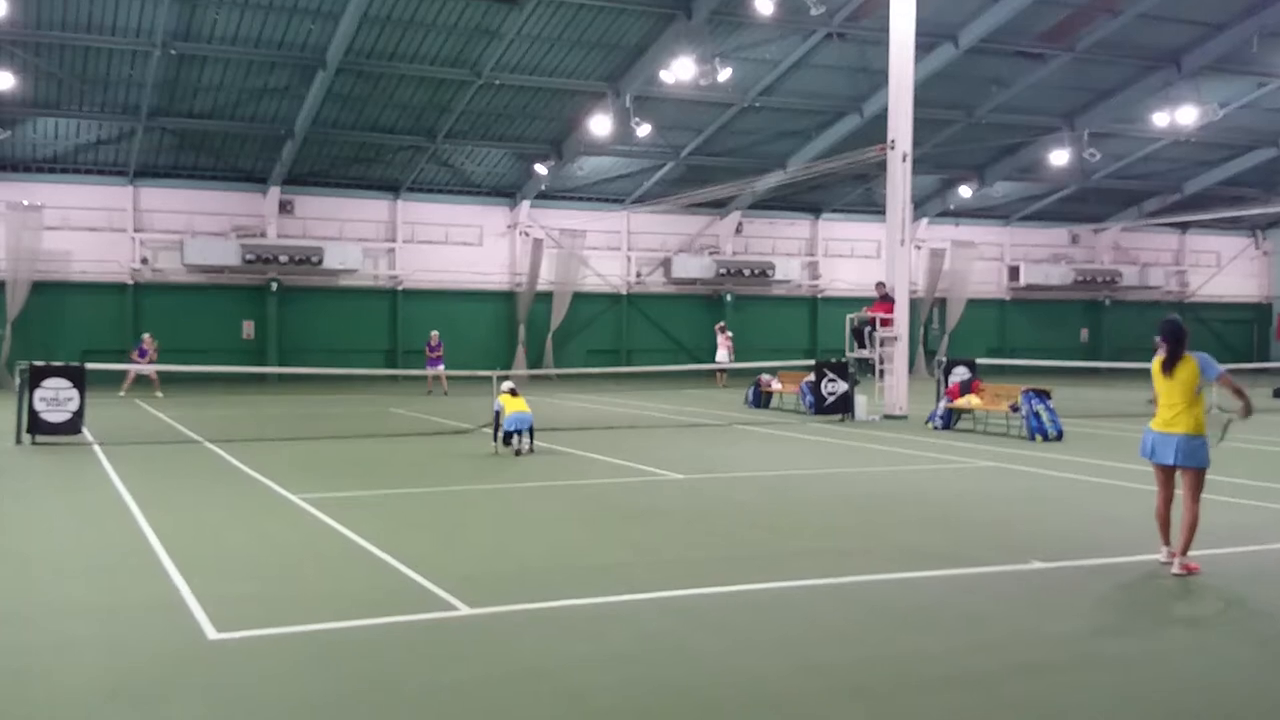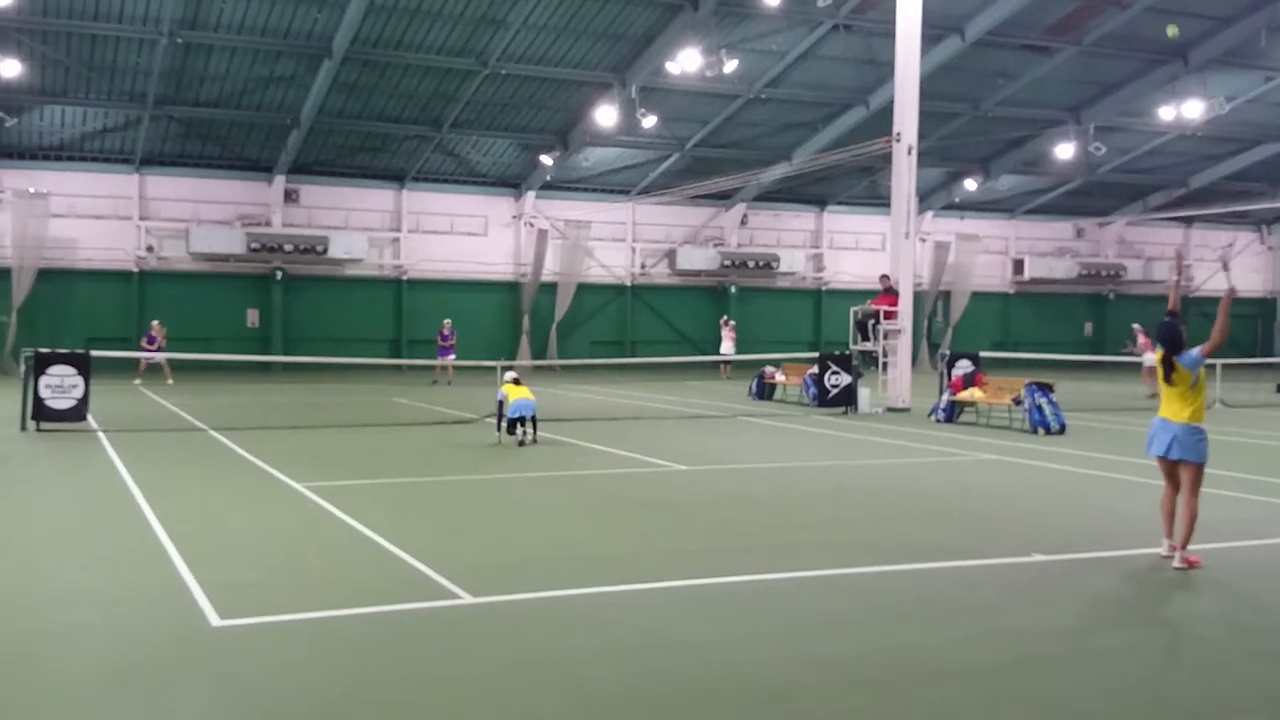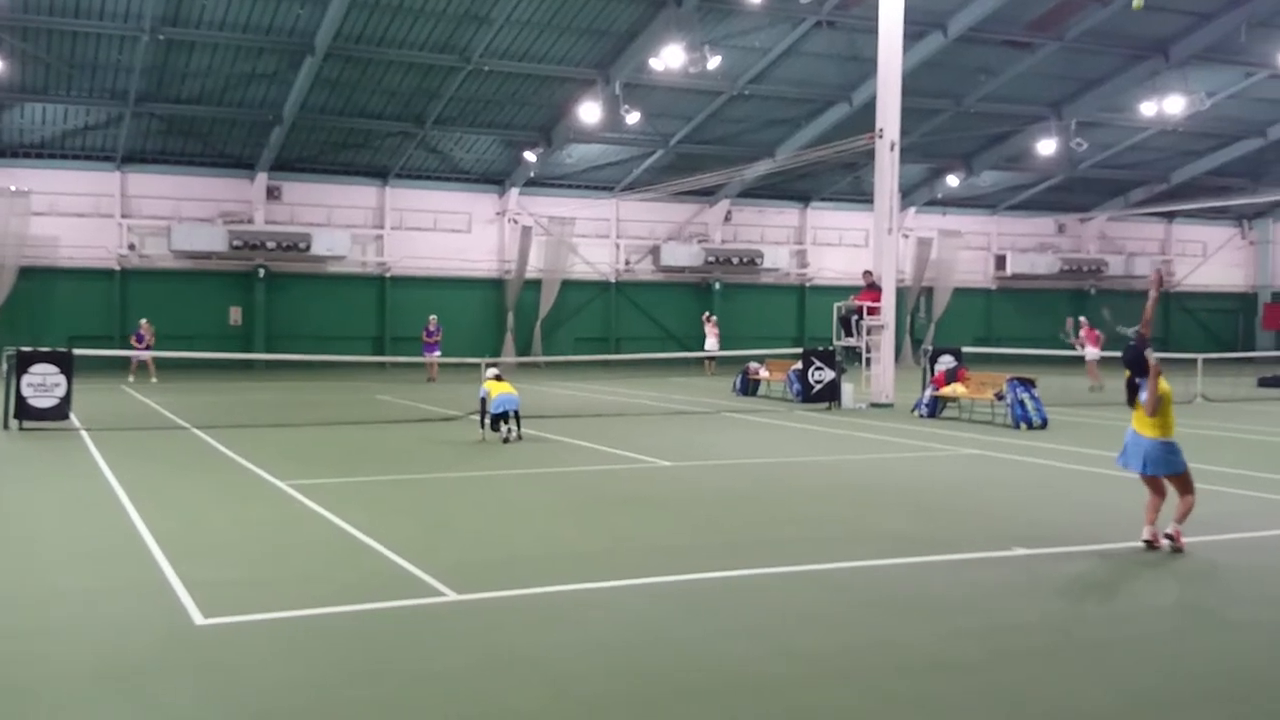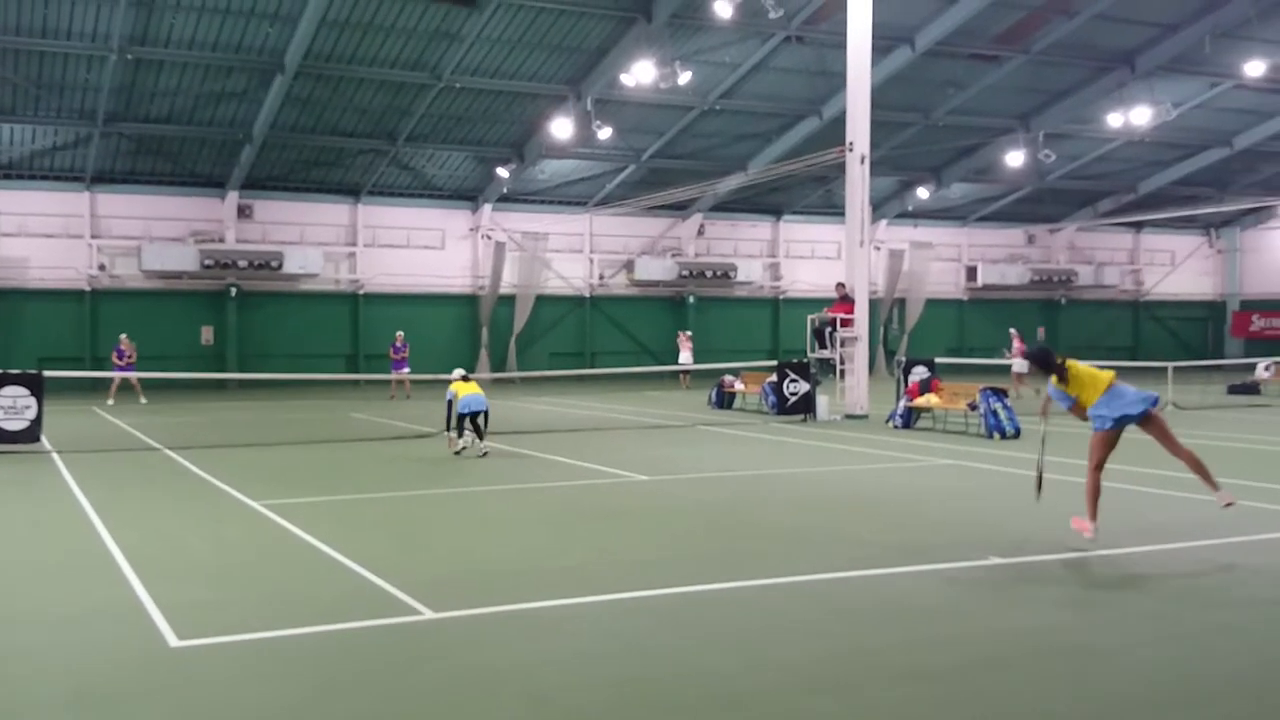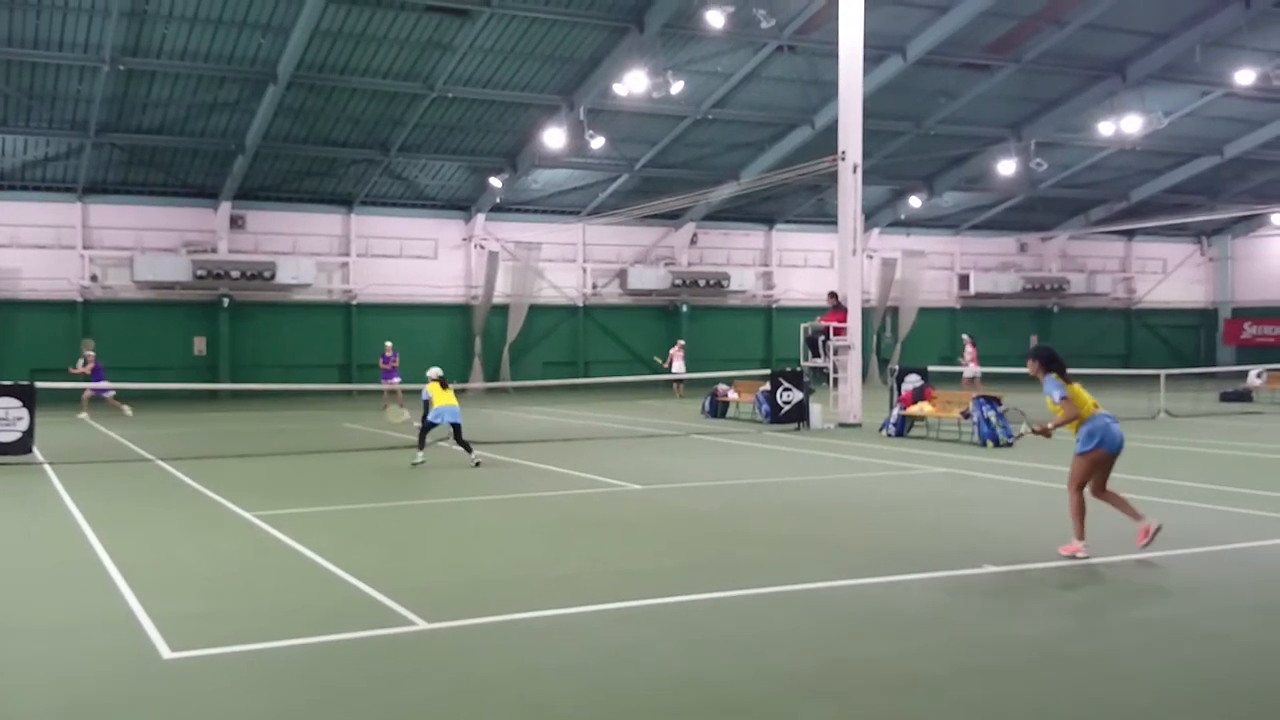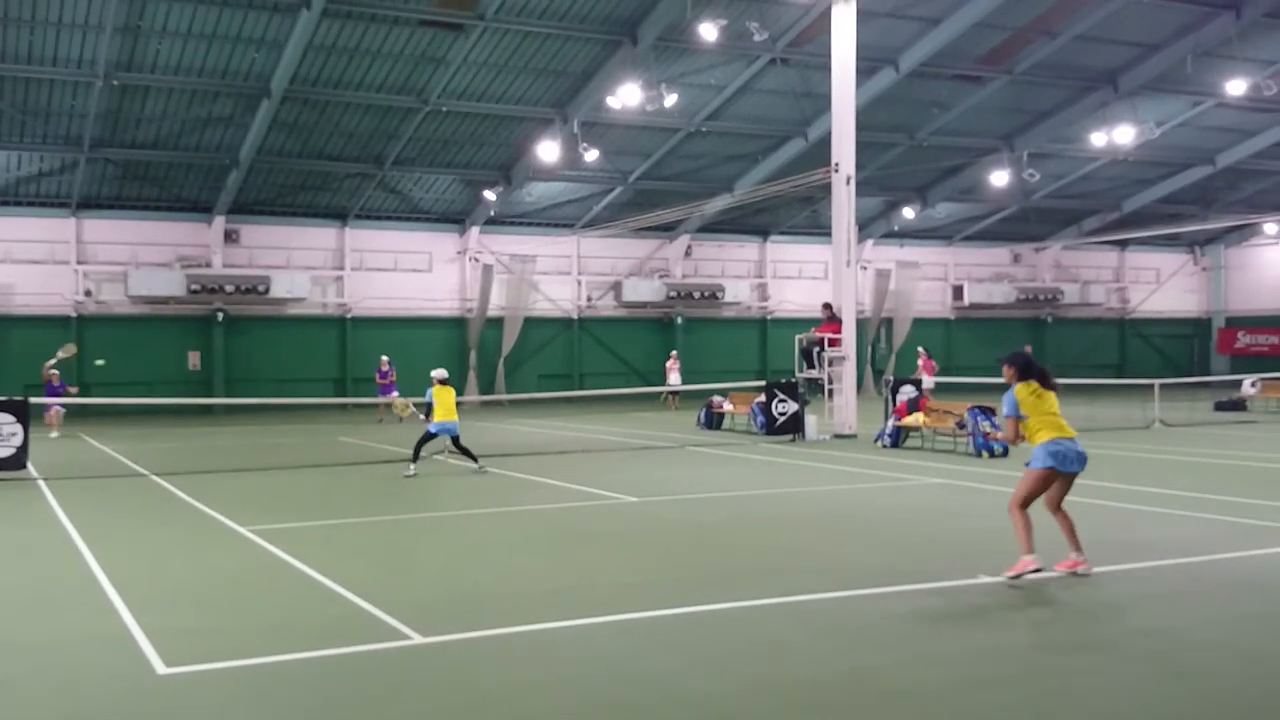
dt=0.5s
person 1, frame 1
left shoulder: (1157, 364)
right shoulder: (1198, 362)
right elbow: (1231, 385)
right wrist: (1246, 402)
left hip: (1159, 435)
right hip: (1188, 440)
left knee: (1164, 496)
right knee: (1191, 501)
left ankle: (1166, 549)
right ankle: (1181, 560)
person 1, frame 2
left shoulder: (1161, 355)
right shoulder: (1188, 361)
left elbow: (1172, 312)
right elbow: (1217, 340)
left wrist: (1178, 277)
right wrist: (1226, 303)
left hip: (1162, 429)
right hip: (1187, 433)
left knee: (1171, 489)
right knee: (1190, 495)
left ankle: (1168, 543)
right ankle: (1181, 554)
person 1, frame 3
left shoulder: (1137, 369)
right shoulder: (1148, 386)
left elbow: (1143, 328)
right elbow: (1152, 412)
left wrist: (1153, 294)
right wrist: (1154, 379)
left hip: (1138, 445)
right hip: (1159, 447)
left knee: (1156, 494)
right knee: (1187, 494)
left ankle: (1150, 529)
right ankle: (1174, 529)
person 1, frame 4
left shoulder: (1054, 386)
right shoulder: (1067, 365)
left elbow: (1082, 416)
right wrist: (1046, 401)
left hip: (1108, 410)
right hip: (1128, 396)
left knee: (1094, 468)
right knee: (1177, 447)
left ankle: (1089, 524)
right ankle: (1219, 492)
person 1, frame 5
left shoulder: (1050, 382)
right shoulder: (1058, 378)
left elbow: (1072, 412)
left wrist: (1050, 426)
right wrist: (1049, 427)
left hip: (1096, 434)
right hip: (1109, 430)
left knee: (1075, 486)
right knee: (1097, 490)
left ankle: (1078, 544)
right ankle: (1145, 524)
person 1, frame 6
left shoulder: (1012, 395)
right shoulder: (1045, 389)
left elbow: (1012, 437)
left wrist: (998, 435)
right wrist: (1024, 434)
left hip: (1050, 451)
right hip: (1071, 448)
left knee: (1016, 505)
right knee: (1053, 505)
left ankle: (1029, 558)
right ankle: (1078, 558)
